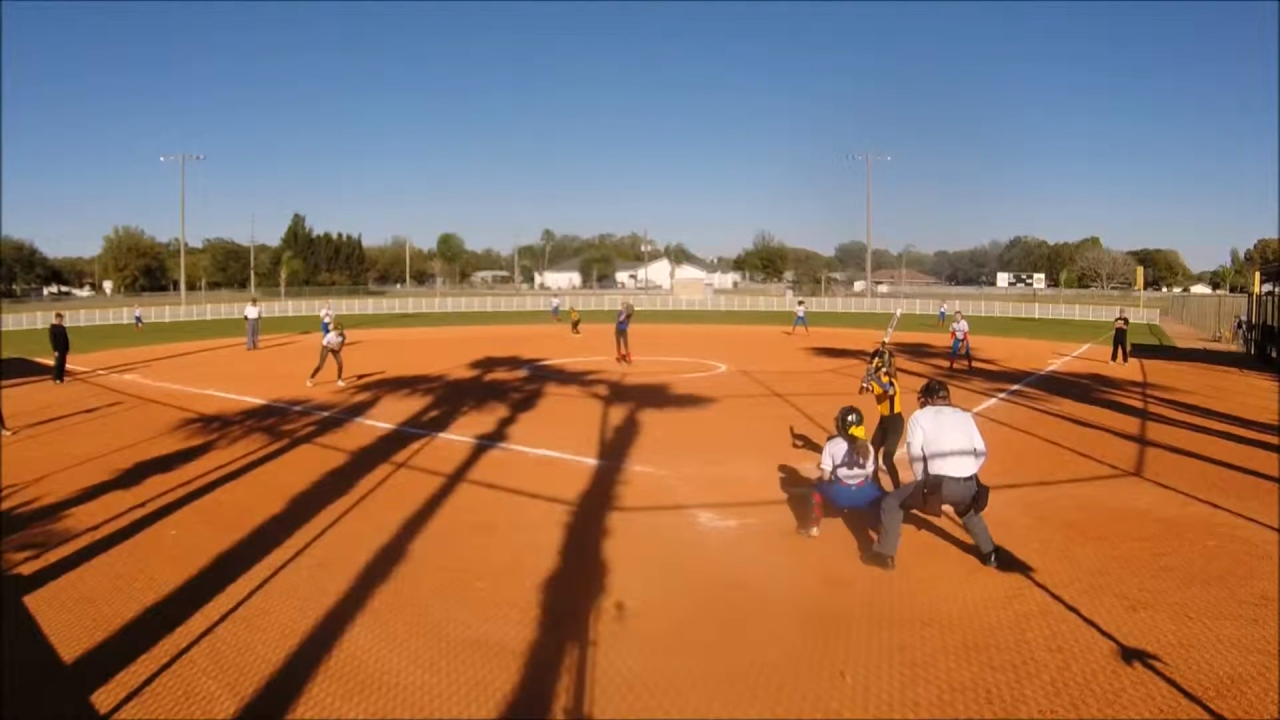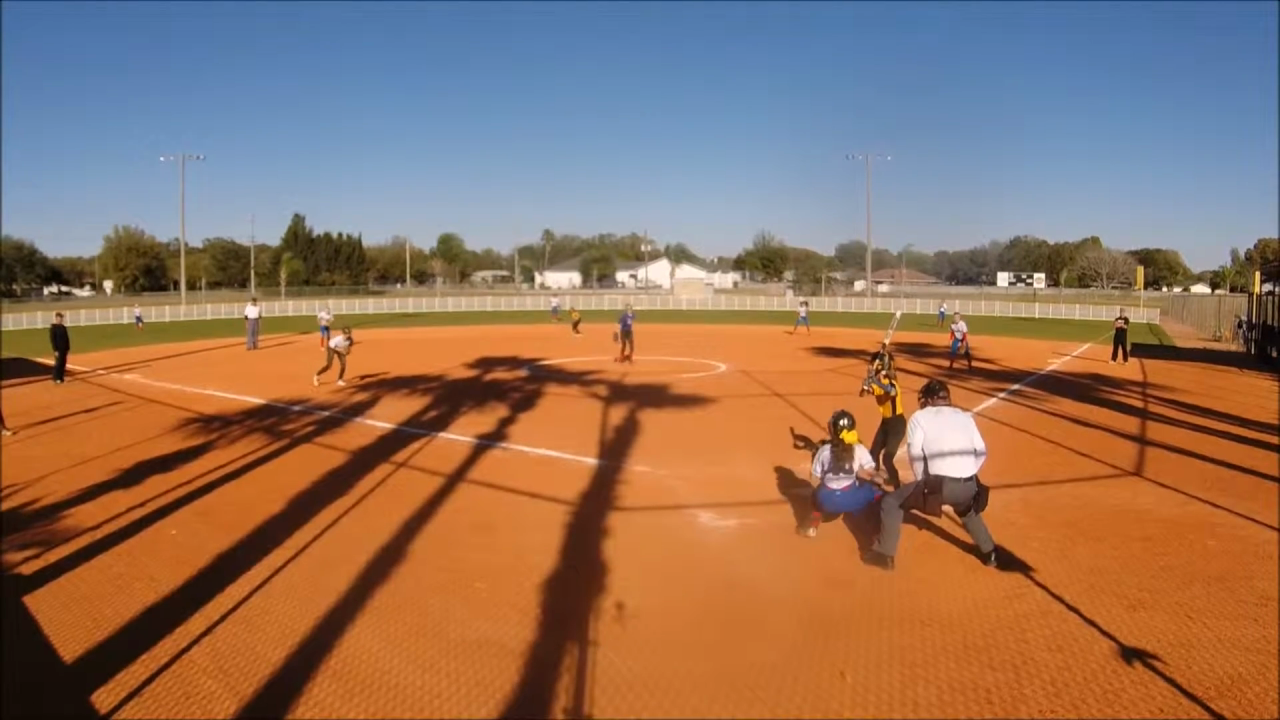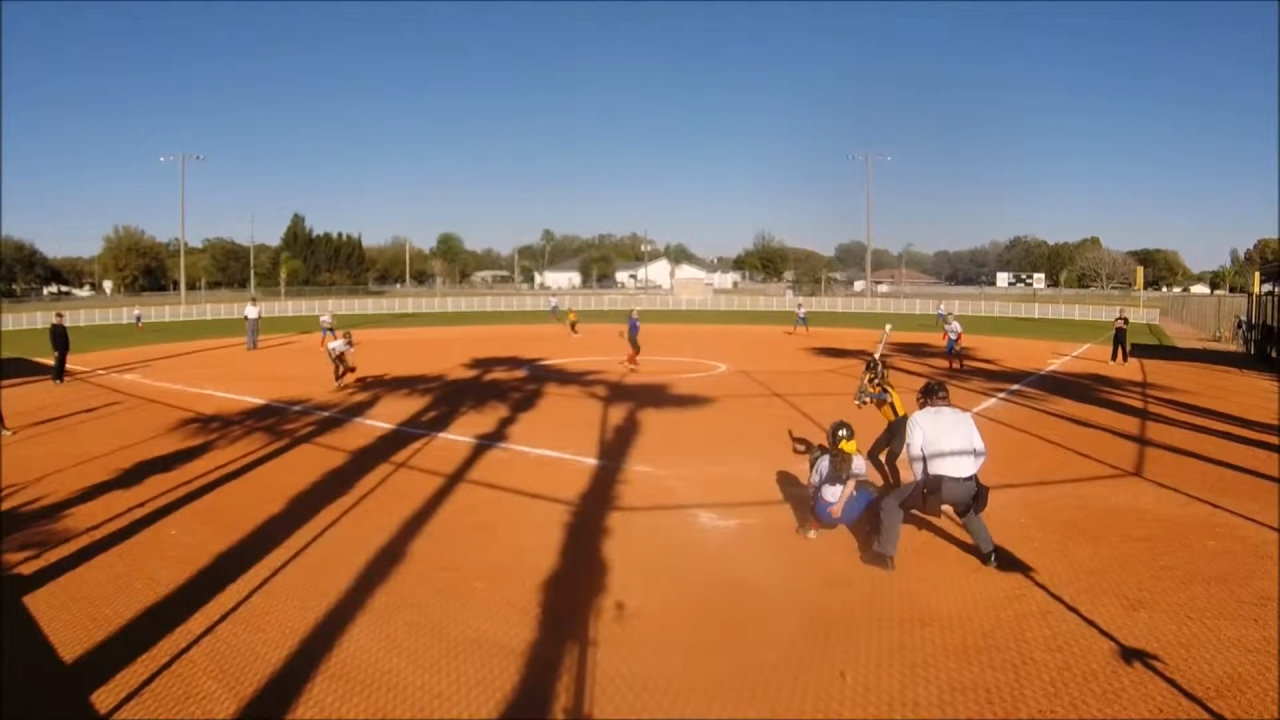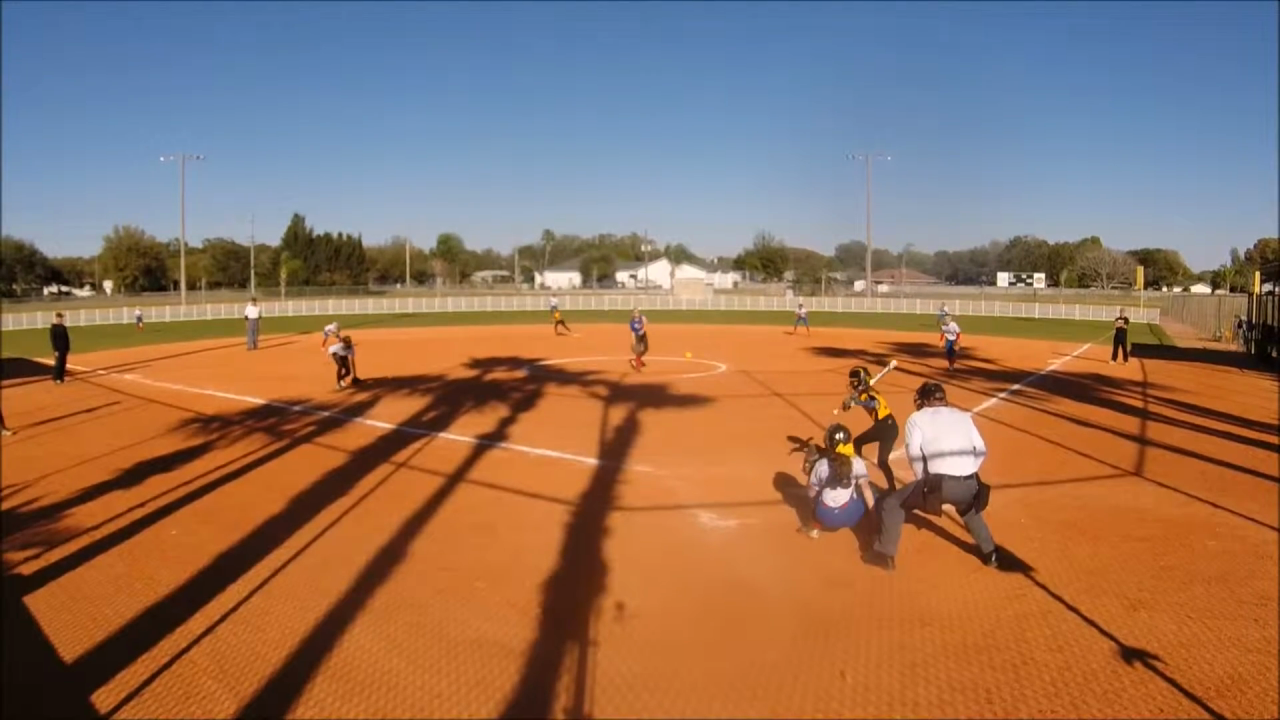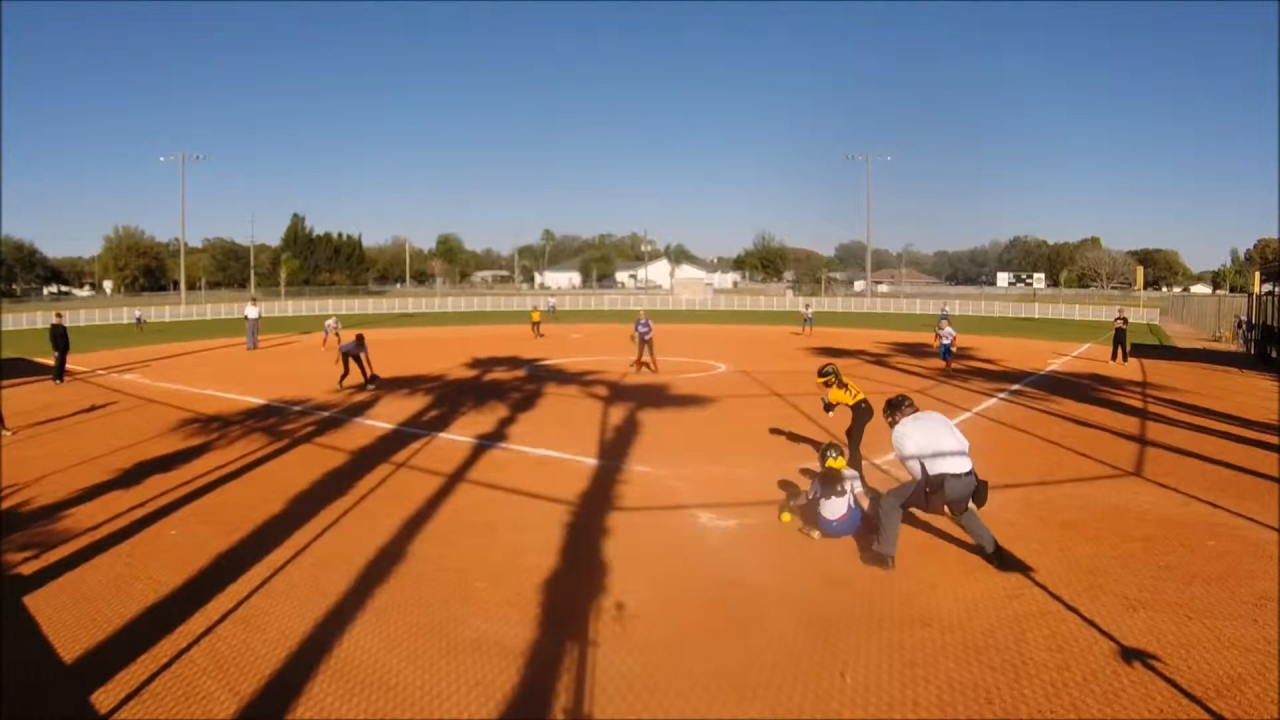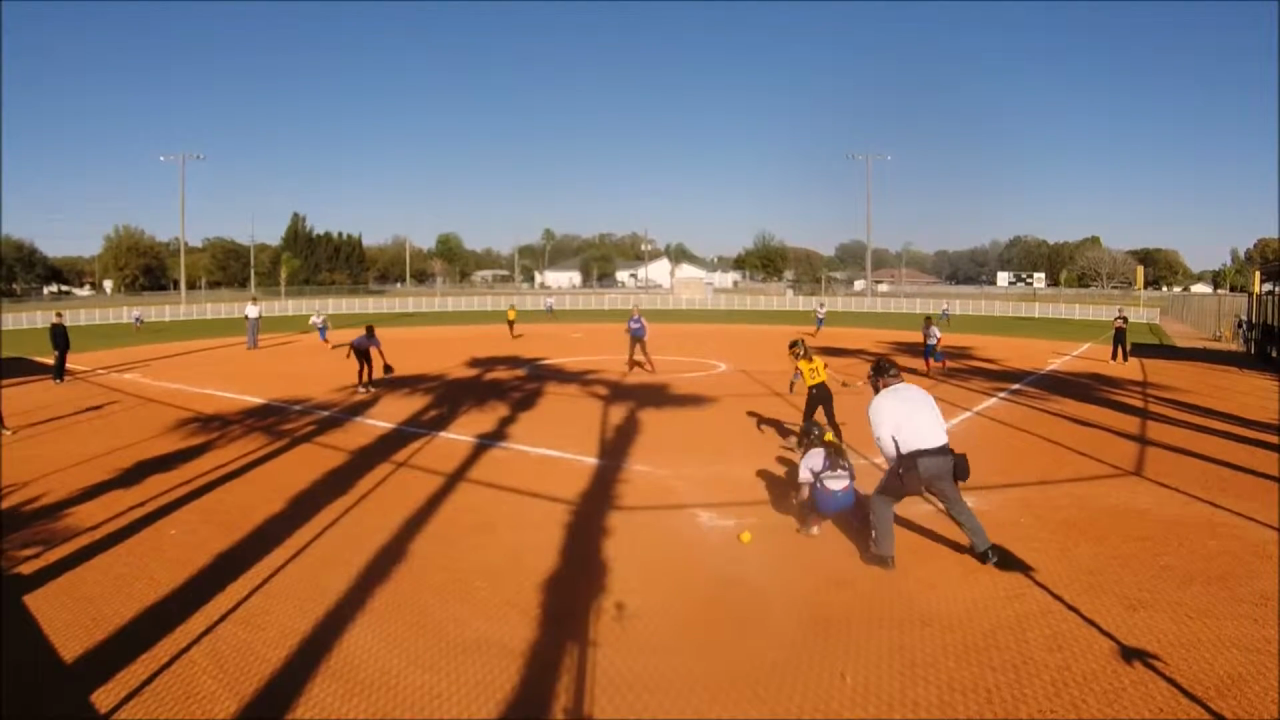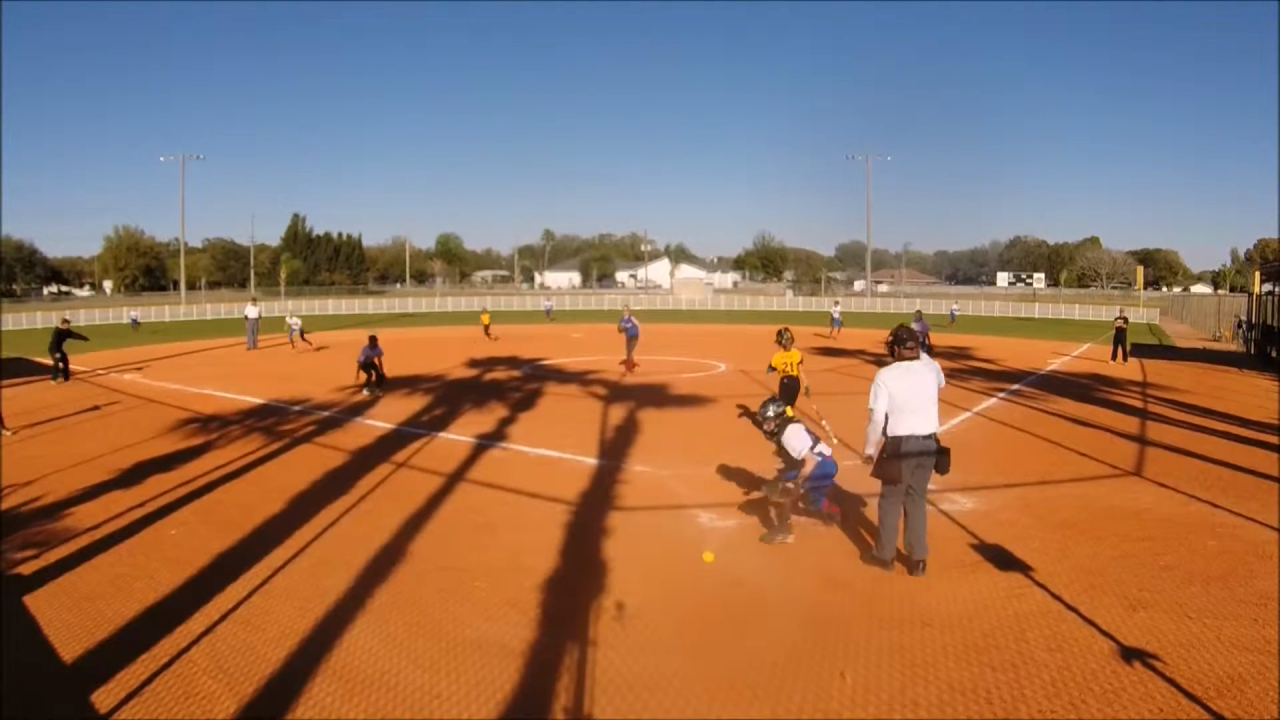
dt=0.4s
person 1, frame 1
left shoulder: (920, 416)
right shoulder: (965, 416)
left elbow: (915, 453)
right elbow: (981, 452)
left wrist: (923, 481)
left hip: (939, 484)
right hip: (968, 486)
left knee: (891, 502)
right knee: (968, 510)
left ankle: (884, 554)
right ankle: (989, 554)
person 1, frame 2
left shoulder: (920, 417)
right shoulder: (965, 417)
left elbow: (915, 453)
right elbow: (981, 452)
left wrist: (922, 481)
left hip: (939, 484)
right hip: (969, 486)
left knee: (890, 502)
right knee: (967, 510)
left ankle: (884, 555)
right ankle: (990, 554)
person 1, frame 3
left shoulder: (919, 417)
right shoulder: (964, 417)
left elbow: (914, 453)
right elbow: (981, 451)
left wrist: (923, 481)
left hip: (938, 484)
right hip: (968, 486)
left knee: (890, 503)
right knee: (967, 510)
left ankle: (884, 555)
right ankle: (989, 554)
person 1, frame 4
left shoulder: (917, 418)
right shoulder: (963, 416)
left elbow: (913, 453)
right elbow: (981, 450)
left wrist: (924, 481)
left hip: (939, 483)
right hip: (968, 484)
left knee: (891, 503)
right knee: (969, 508)
left ankle: (884, 554)
right ankle: (990, 553)
person 1, frame 5
left shoulder: (899, 431)
right shoulder: (936, 416)
left elbow: (911, 461)
right elbow: (963, 444)
left wrist: (926, 485)
left hip: (941, 482)
right hip: (968, 480)
left knee: (889, 502)
right knee: (961, 510)
left ankle: (884, 554)
right ankle: (992, 551)
person 1, frame 6
left shoulder: (878, 403)
right shoulder: (919, 391)
left elbow: (885, 443)
right elbow: (941, 426)
left wrist: (899, 469)
left hip: (914, 460)
right hip: (943, 456)
left knee: (880, 499)
right knee: (955, 503)
left ankle: (883, 554)
right ankle: (985, 549)
person 1, frame 7
left shoulder: (885, 375)
right shoulder: (932, 368)
left elbow: (877, 417)
left wrist: (869, 448)
right wrist: (920, 354)
left hip: (900, 445)
right hip: (928, 444)
left knee: (891, 500)
right knee: (916, 501)
left ankle: (884, 556)
right ankle: (918, 559)
